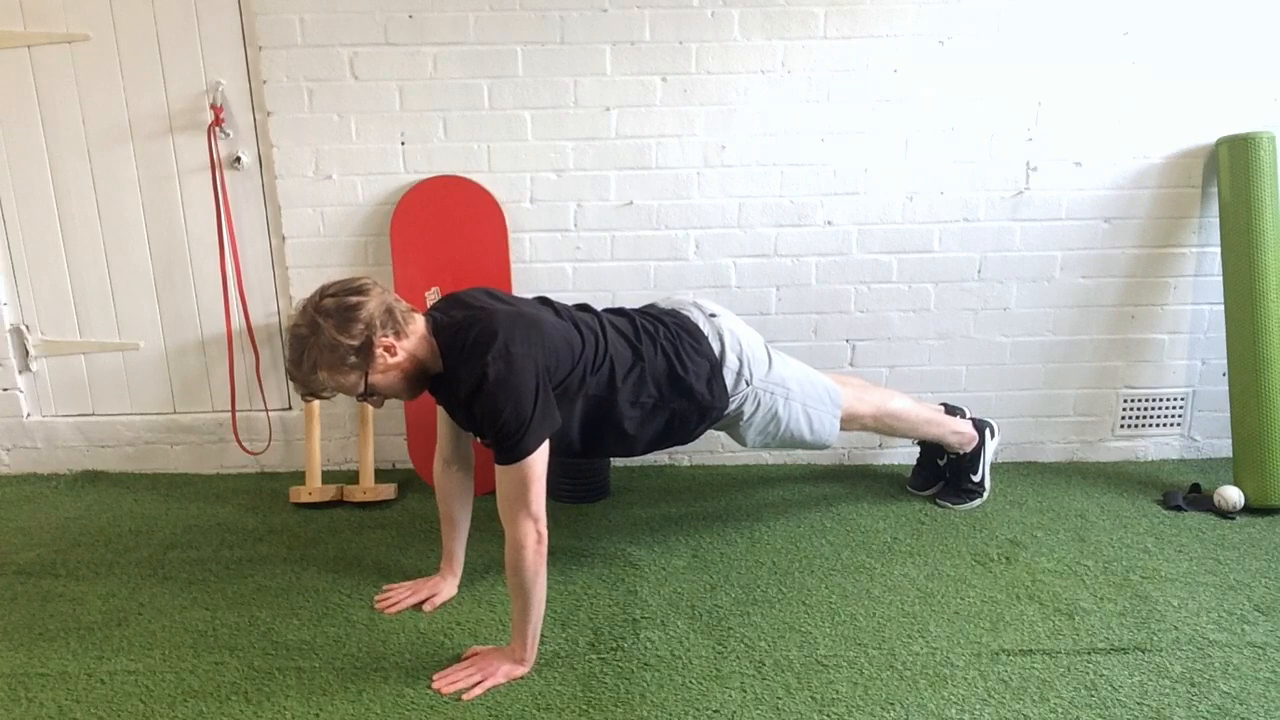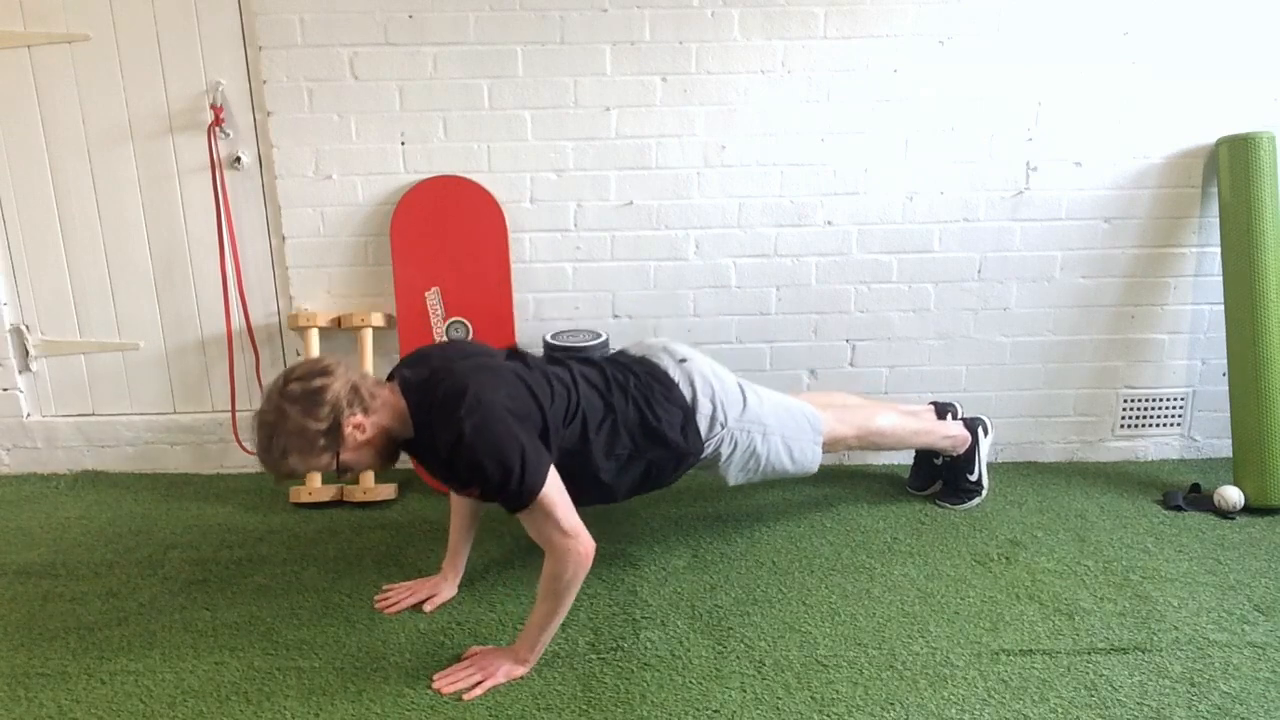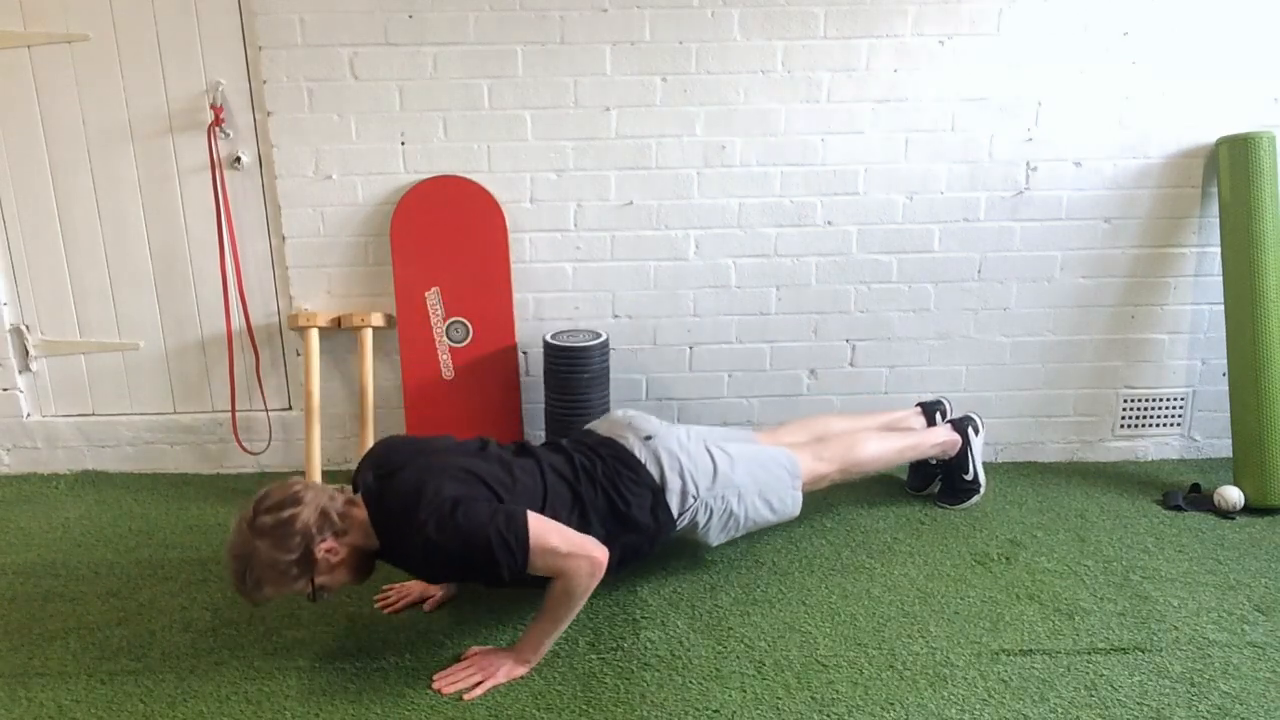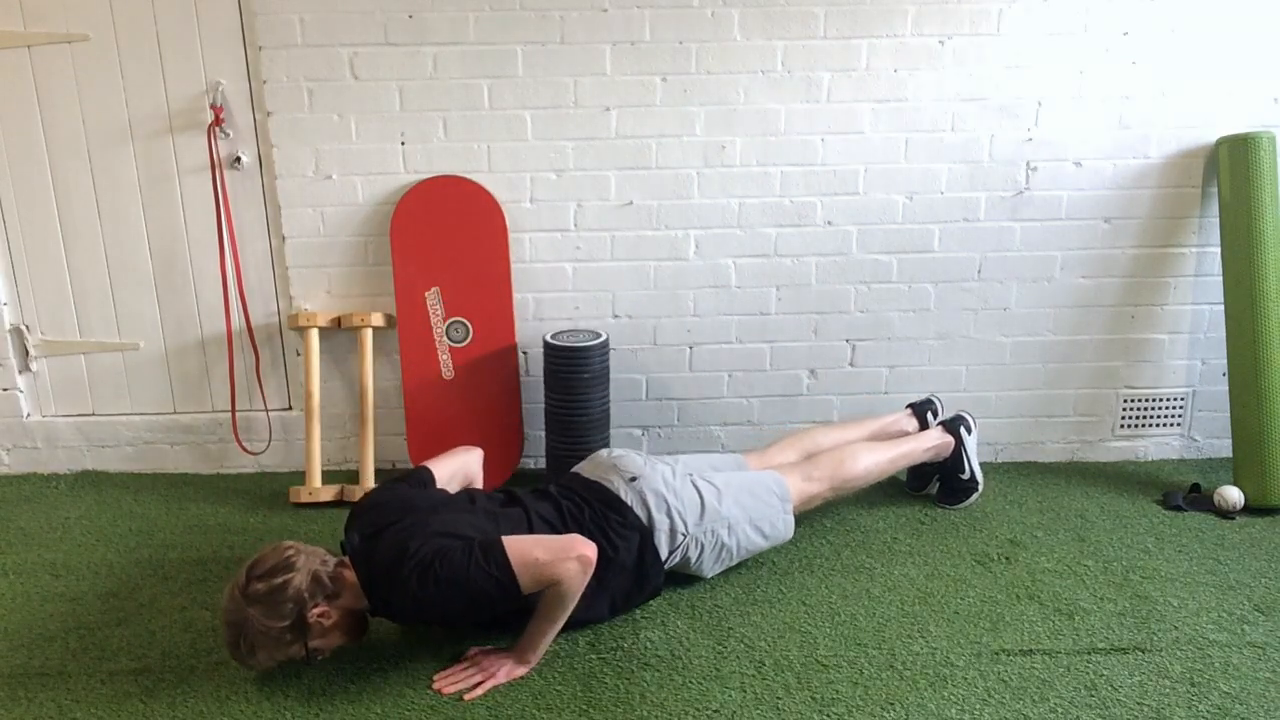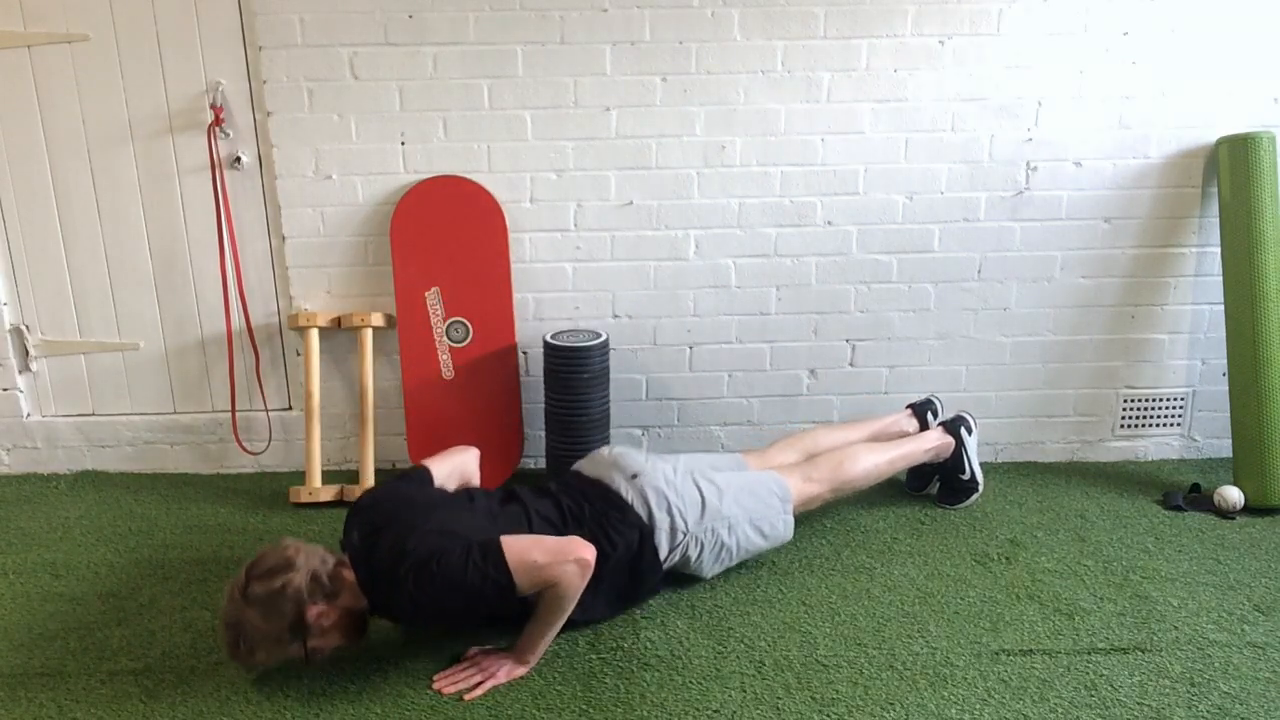
dt=0.7s
person 1, frame 1
left shoulder: (500, 366)
right shoulder: (441, 331)
left elbow: (527, 529)
right elbow: (452, 457)
left wrist: (518, 655)
right wrist: (447, 574)
left hip: (709, 364)
right hip: (672, 338)
left knee: (838, 410)
right knee: (826, 403)
left ankle: (965, 437)
right ankle: (945, 423)
person 1, frame 2
left shoulder: (472, 424)
right shoulder: (411, 385)
left elbow: (574, 547)
left wrist: (519, 657)
right wrist: (450, 573)
left hip: (683, 408)
right hip: (645, 376)
left knee: (831, 432)
right knee: (801, 415)
left ankle: (959, 437)
right ankle: (932, 415)
person 1, frame 3
left shoulder: (429, 523)
right shoulder: (379, 472)
left elbow: (586, 559)
left wrist: (521, 657)
right wrist: (446, 574)
left hip: (656, 484)
right hip: (617, 445)
left knee: (813, 467)
right knee: (779, 448)
left ankle: (949, 440)
right ankle: (922, 418)
person 1, frame 4
left shoulder: (417, 578)
right shoulder: (375, 516)
left elbow: (576, 557)
right elbow: (467, 457)
left wrist: (522, 657)
left hip: (648, 524)
right hip: (613, 479)
left knee: (805, 485)
right knee: (770, 464)
left ankle: (944, 441)
right ankle: (914, 419)
person 1, frame 5
left shoulder: (415, 575)
right shoulder: (372, 520)
left elbow: (574, 559)
right elbow: (463, 457)
left wrist: (521, 657)
left hip: (647, 522)
right hip: (611, 478)
left knee: (803, 485)
right knee: (771, 464)
left ankle: (943, 444)
right ankle: (914, 419)
